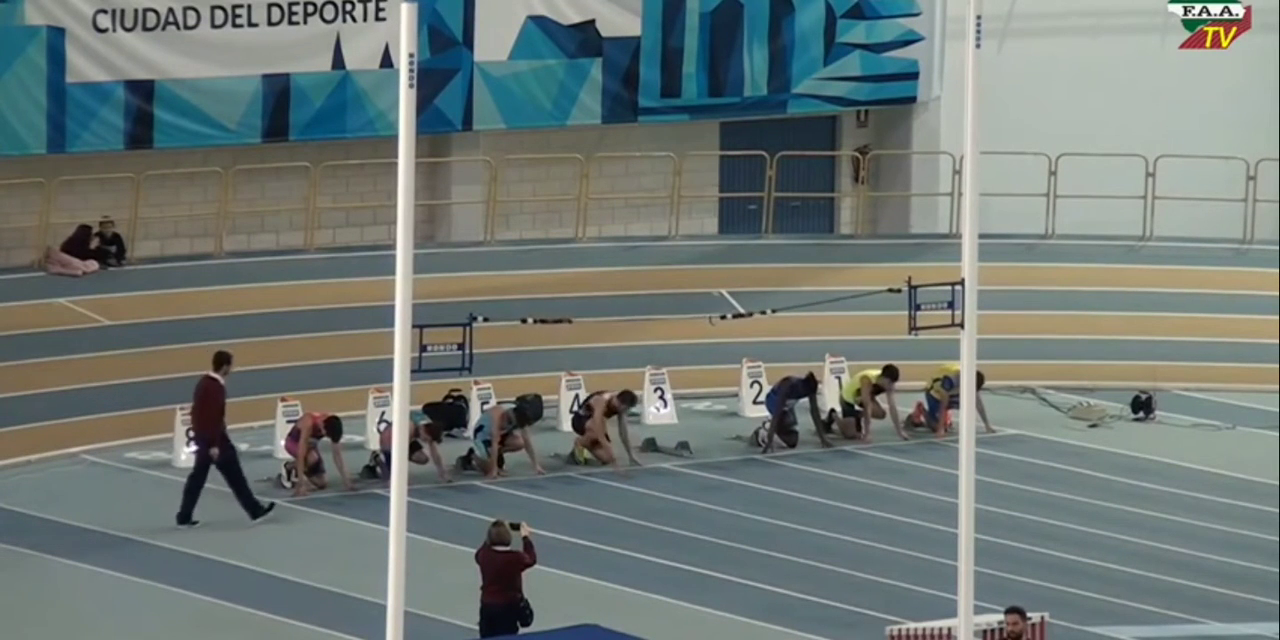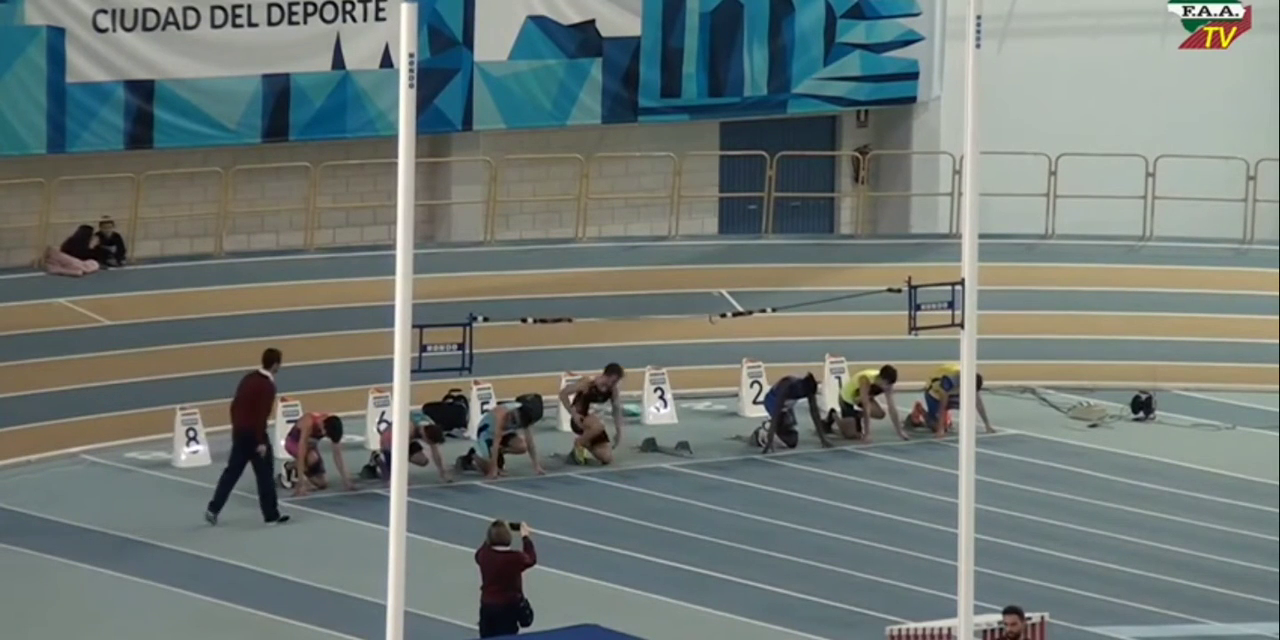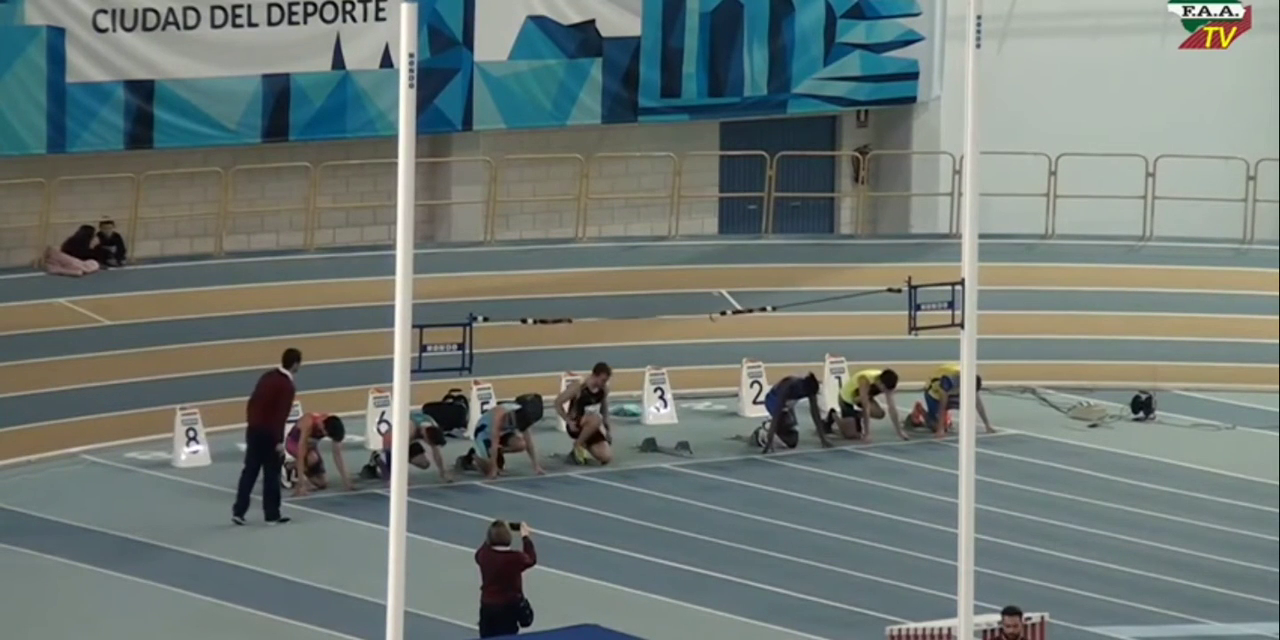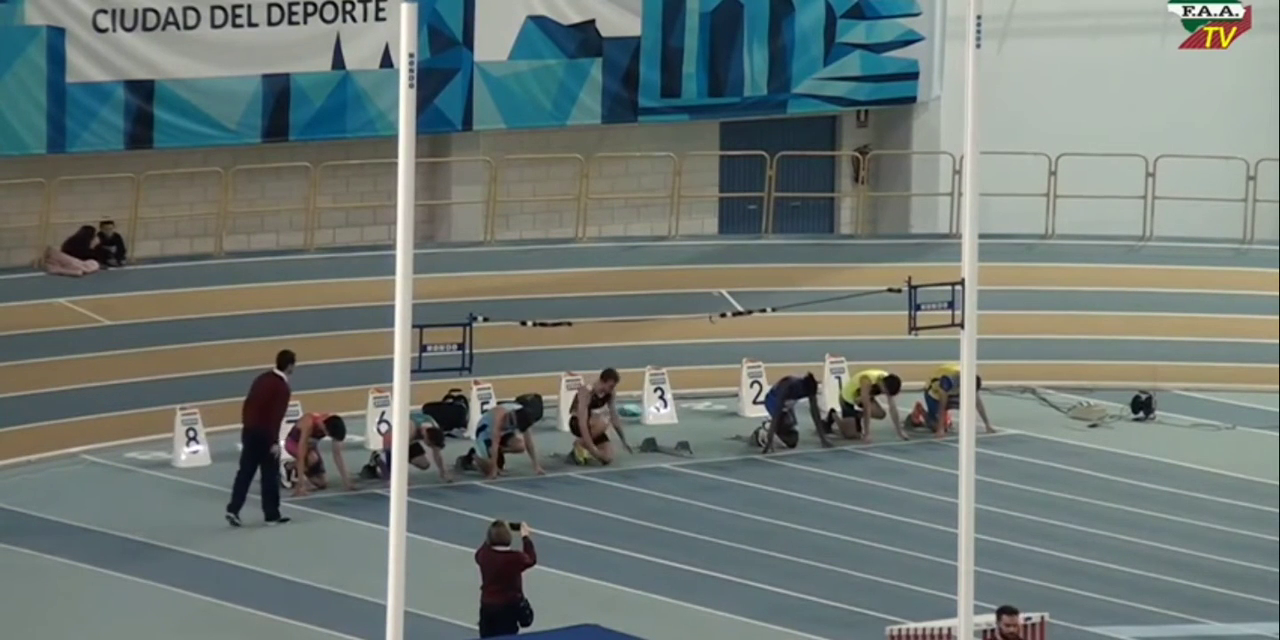
dt=0.4s
person 1, frame 1
left shoulder: (203, 383)
right shoulder: (216, 388)
left elbow: (197, 412)
right elbow: (214, 418)
right wrist: (214, 445)
left hip: (202, 437)
right hip: (216, 439)
left knee: (197, 477)
right knee: (235, 476)
left ankle: (184, 517)
right ankle: (255, 510)
person 1, frame 2
left shoulder: (248, 379)
right shoulder: (268, 386)
left elbow: (235, 405)
right elbow: (263, 415)
right wrist: (261, 442)
left hip: (240, 432)
right hip: (254, 434)
left knee: (232, 471)
right knee: (265, 475)
left ankle: (213, 508)
right ankle: (271, 515)
person 1, frame 3
left shoulder: (267, 377)
right shoulder: (287, 385)
left elbow: (252, 402)
right elbow: (281, 414)
right wrist: (279, 440)
left hip: (254, 430)
right hip: (269, 434)
left knee: (249, 471)
right knee: (272, 474)
left ankle: (239, 511)
right ankle: (272, 515)
person 1, frame 4
left shoulder: (262, 378)
right shoulder: (282, 387)
left elbow: (247, 404)
right elbow: (276, 416)
right wrist: (274, 442)
left hip: (249, 431)
right hip: (264, 434)
left knee: (245, 472)
right knee: (270, 475)
left ankle: (233, 509)
right ankle: (272, 515)
